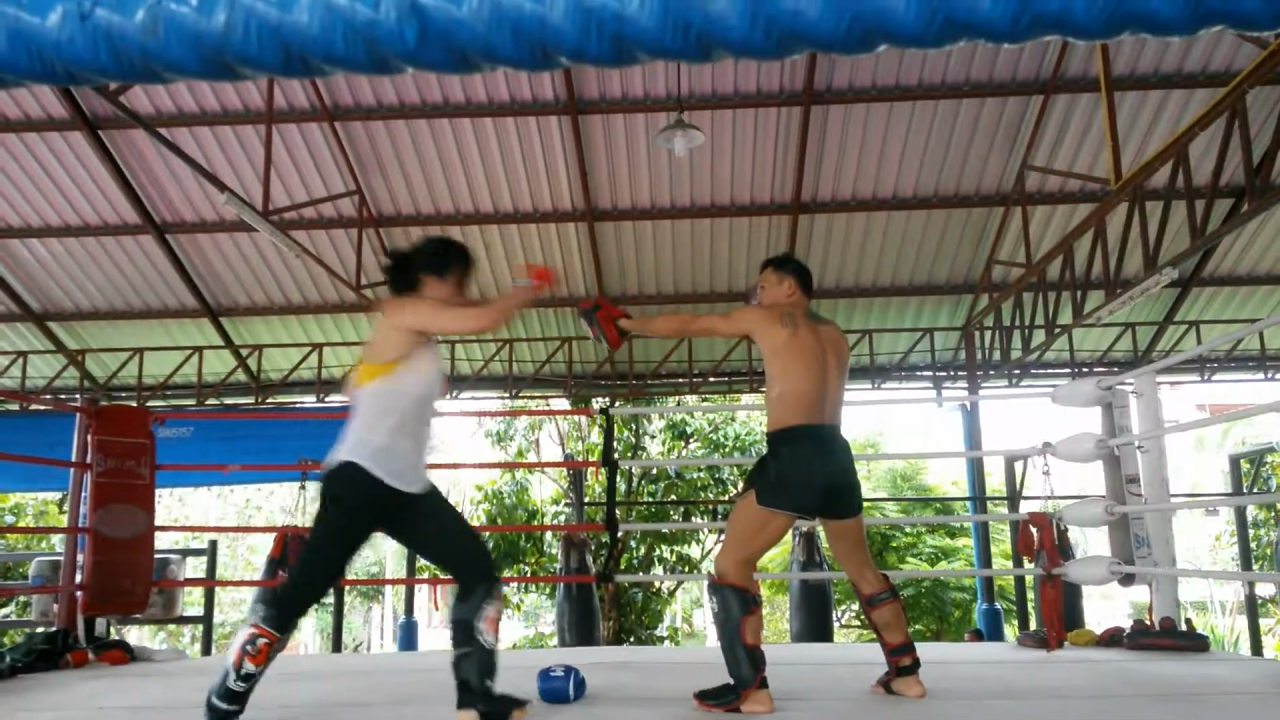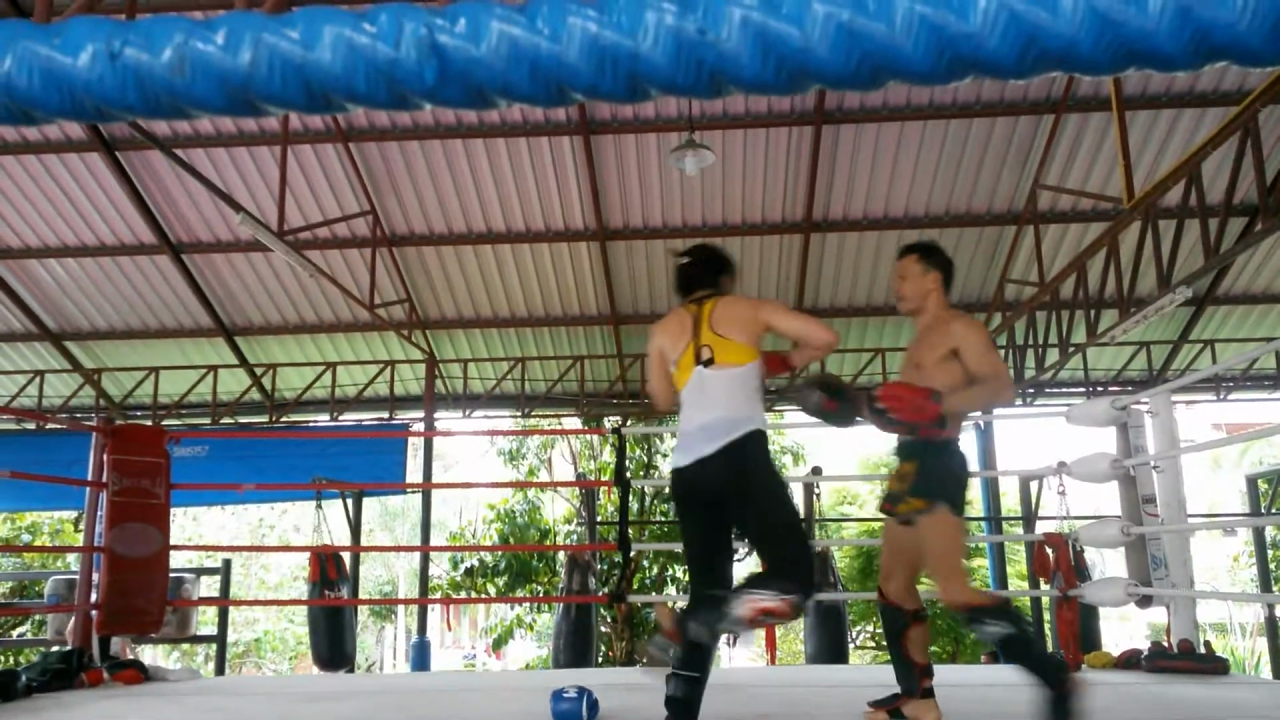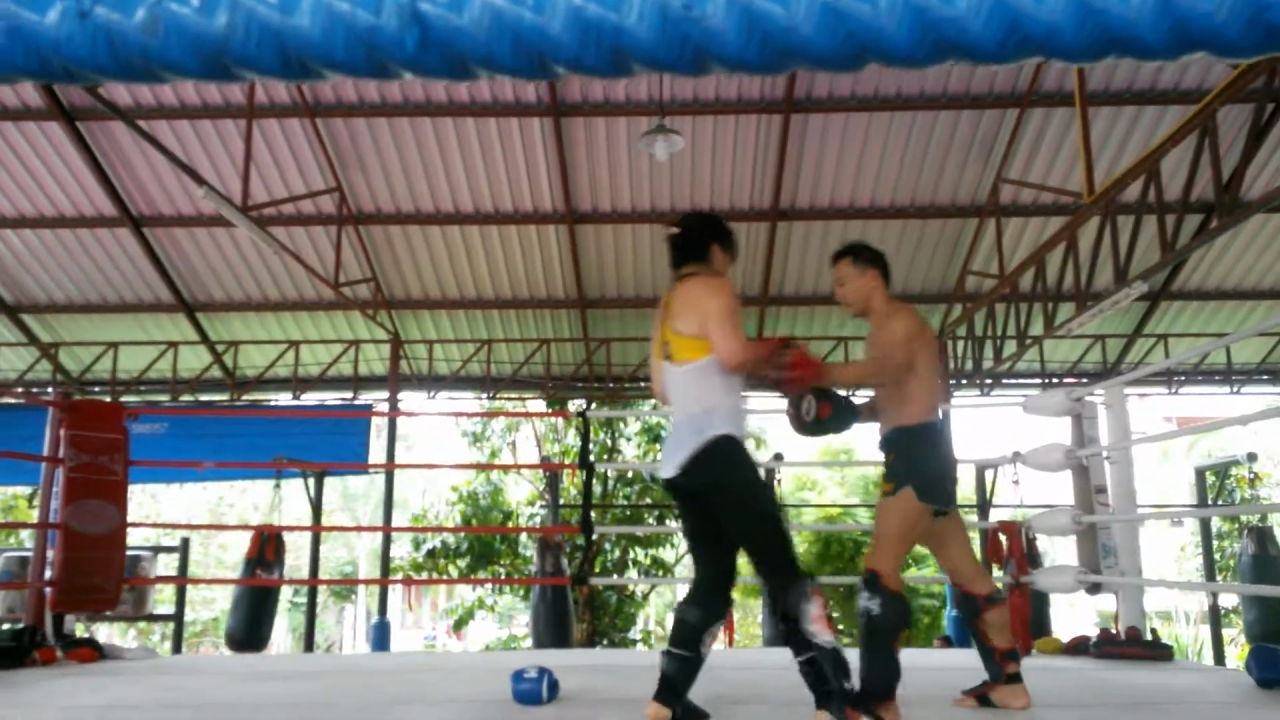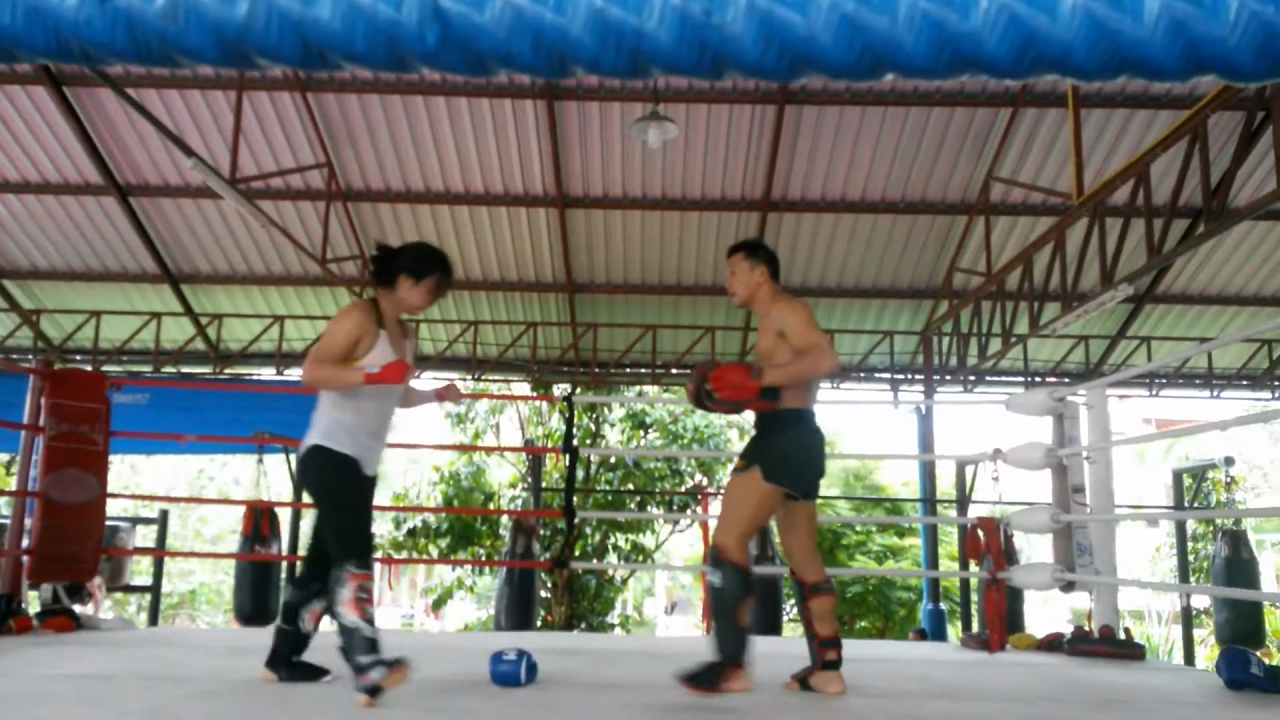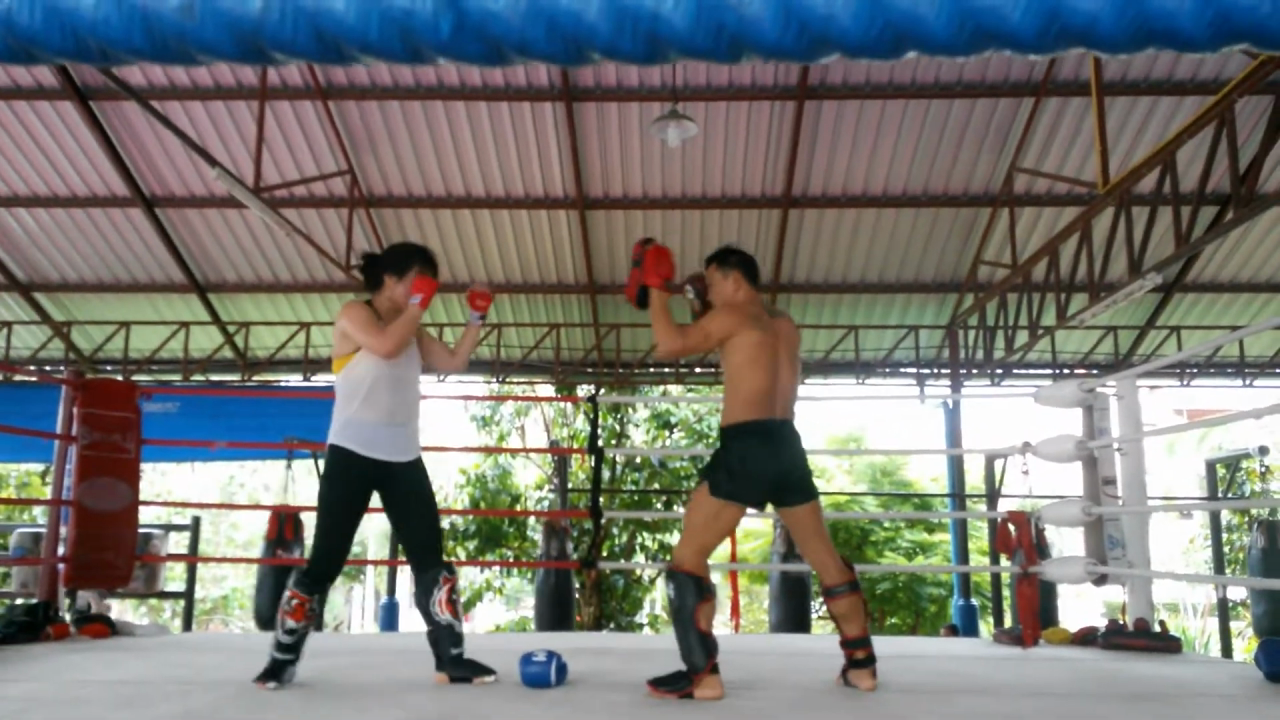
dt=1s
person 1, frame 1
left shoulder: (412, 330)
right shoulder: (404, 313)
left elbow: (361, 382)
right elbow: (483, 319)
right wrist: (527, 289)
left hip: (406, 485)
right hip: (358, 478)
left knee: (480, 571)
right knee: (295, 594)
person 1, frame 2
left shoulder: (663, 330)
right shoulder: (747, 308)
right elbow: (823, 337)
right wrist: (785, 363)
left hip: (687, 467)
right hip: (738, 453)
left knee: (710, 588)
right knee: (795, 577)
right ankle: (689, 627)
person 1, frame 3
left shoulder: (668, 307)
right shoulder: (712, 289)
right elbow: (732, 354)
right wrist: (765, 353)
left hip: (680, 459)
right hip: (714, 450)
left knee: (712, 579)
right knee: (783, 572)
person 1, frame 4
left shoulder: (403, 334)
right shoulder: (358, 318)
right elbow: (312, 369)
left wrist: (432, 395)
right wrist: (374, 374)
left hip: (361, 466)
right hip: (329, 456)
left knee: (324, 564)
right knee: (354, 556)
left ankle: (282, 656)
right ankle: (368, 668)
person 1, frame 5
left shoulder: (408, 328)
right shoulder: (354, 315)
left elbow: (453, 362)
right elbow: (387, 346)
left wrist: (476, 317)
right wrist: (418, 304)
left hip: (403, 459)
right hip: (352, 455)
left knee: (430, 555)
right knee: (325, 559)
left ankle: (450, 659)
right ankle: (283, 659)
person 2, frame 1
left shoulder: (769, 317)
right shoulder: (836, 336)
left elbow: (685, 324)
left wrist: (624, 323)
left hip: (793, 455)
right hip: (835, 455)
left knee: (732, 563)
right knee: (860, 565)
left ankle: (750, 685)
right ankle: (905, 671)
person 2, frame 2
left shoulder: (961, 327)
right shoulder: (921, 342)
left elbow: (1002, 387)
left wrist: (937, 403)
right wrist: (857, 402)
left hip: (934, 466)
right hip: (913, 470)
left knee: (953, 589)
right knee: (895, 584)
left ankle: (1054, 679)
person 2, frame 3
left shoulder: (904, 322)
right shoulder: (887, 329)
left elbow: (883, 371)
left wrist: (821, 374)
right wrist: (848, 413)
left hip: (918, 454)
right hip: (919, 456)
left knee: (880, 566)
right knee: (964, 569)
right ankle: (1007, 681)
person 2, frame 4
left shoulder: (786, 309)
right shoulder: (776, 321)
left elbow: (827, 359)
left wrist: (761, 378)
right wrist: (744, 391)
left hip: (784, 436)
right hip: (797, 438)
left knee: (727, 541)
right knee: (800, 559)
left ankle: (730, 664)
right ankle: (827, 667)
person 2, frame 5
left shoulder: (732, 316)
right shoulder: (783, 325)
left elbow: (670, 346)
left wrist: (656, 289)
right wrist: (709, 315)
left hip: (745, 448)
right hip: (785, 446)
left knee: (687, 557)
right knee: (825, 558)
left ankle: (702, 674)
right ankle: (861, 664)
